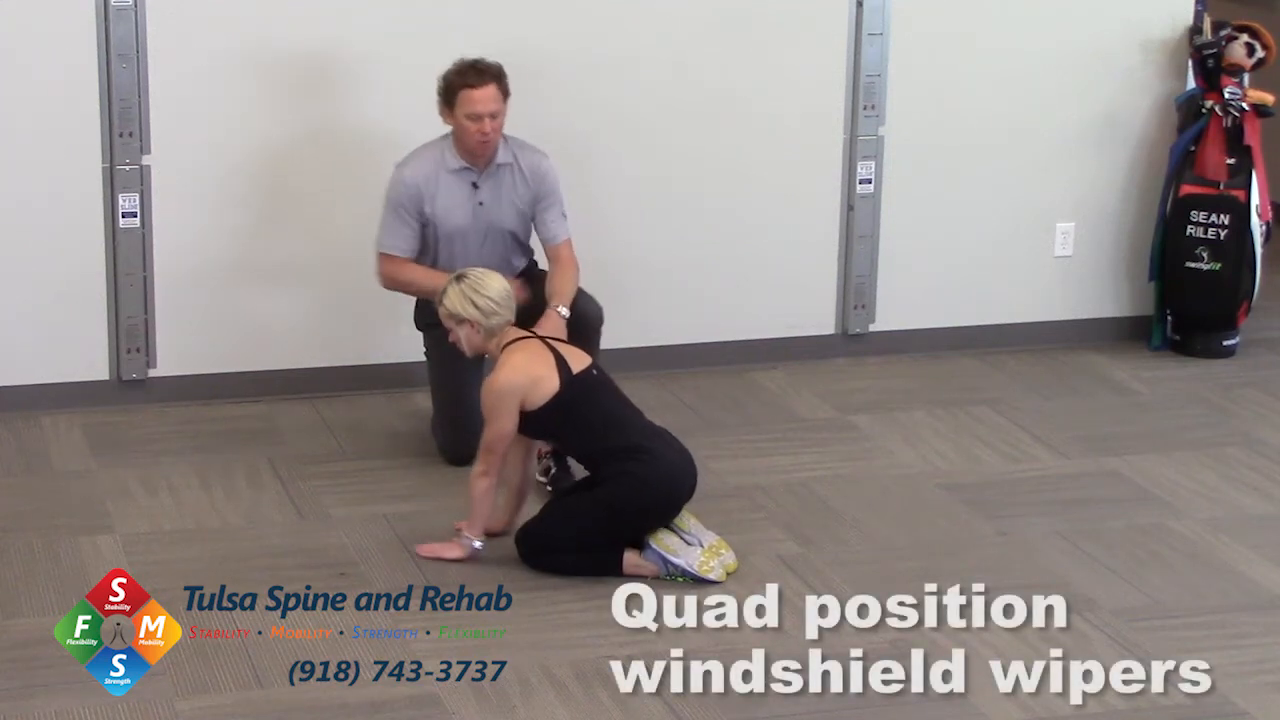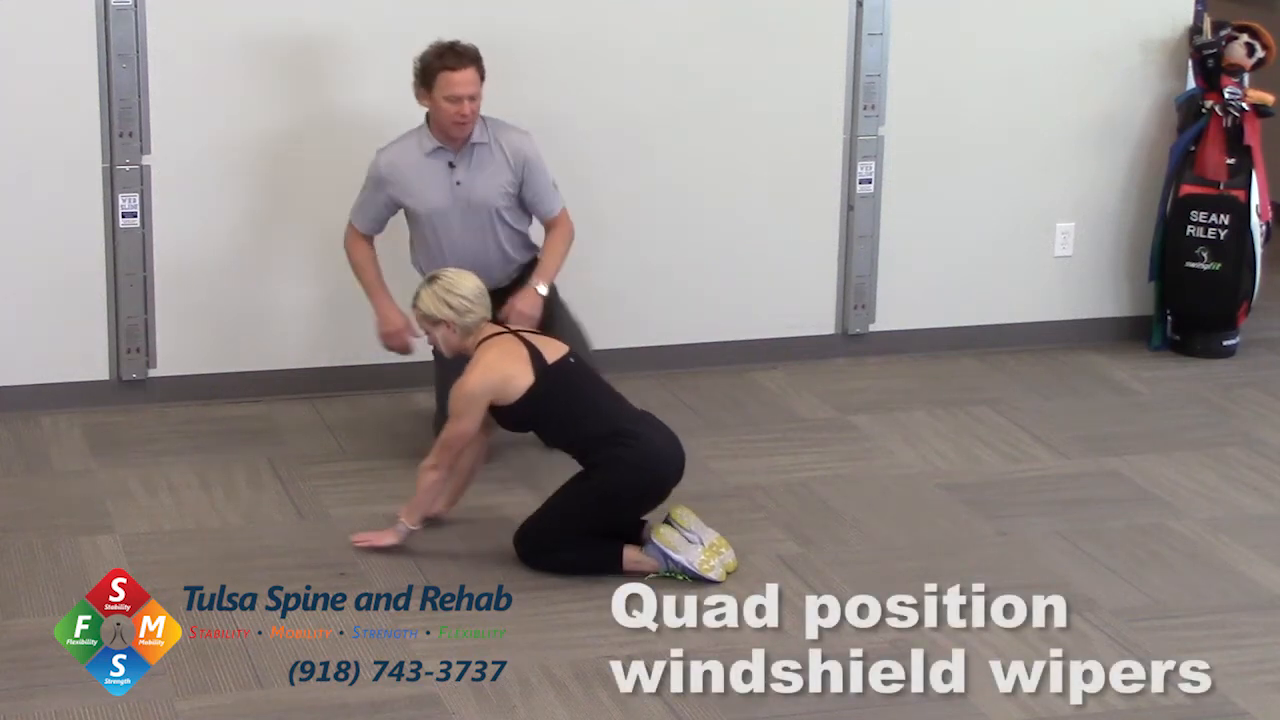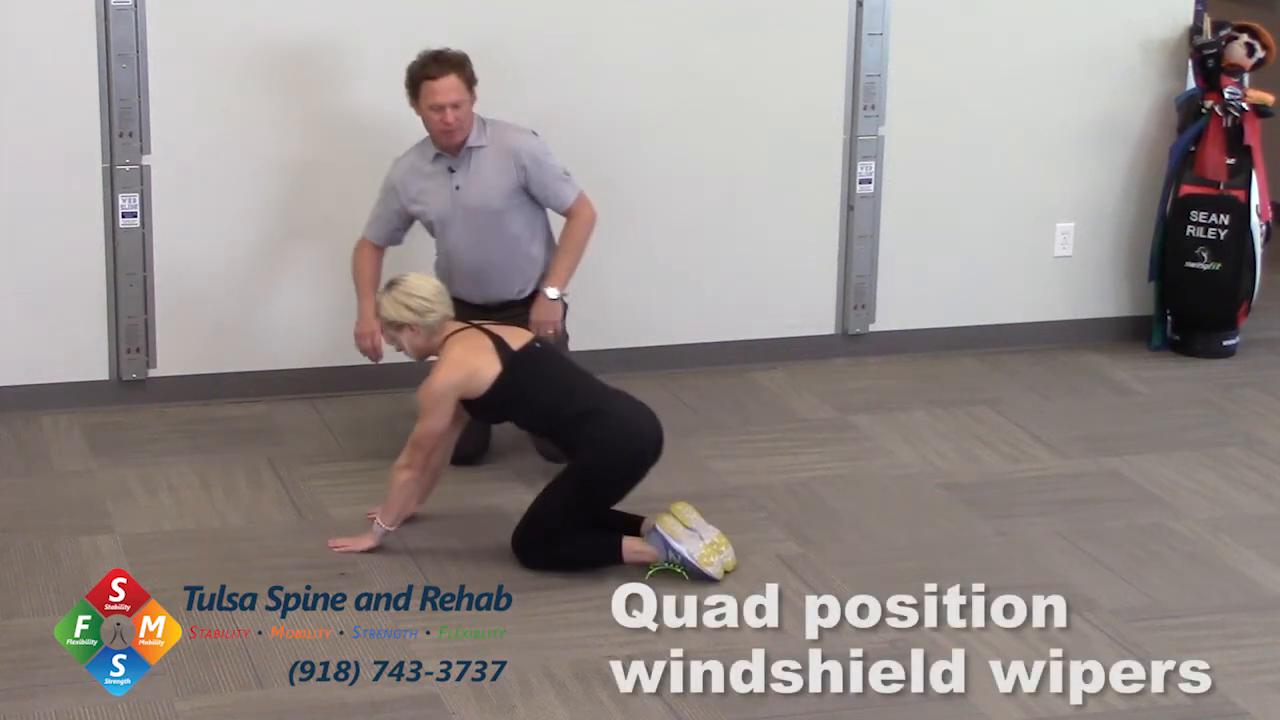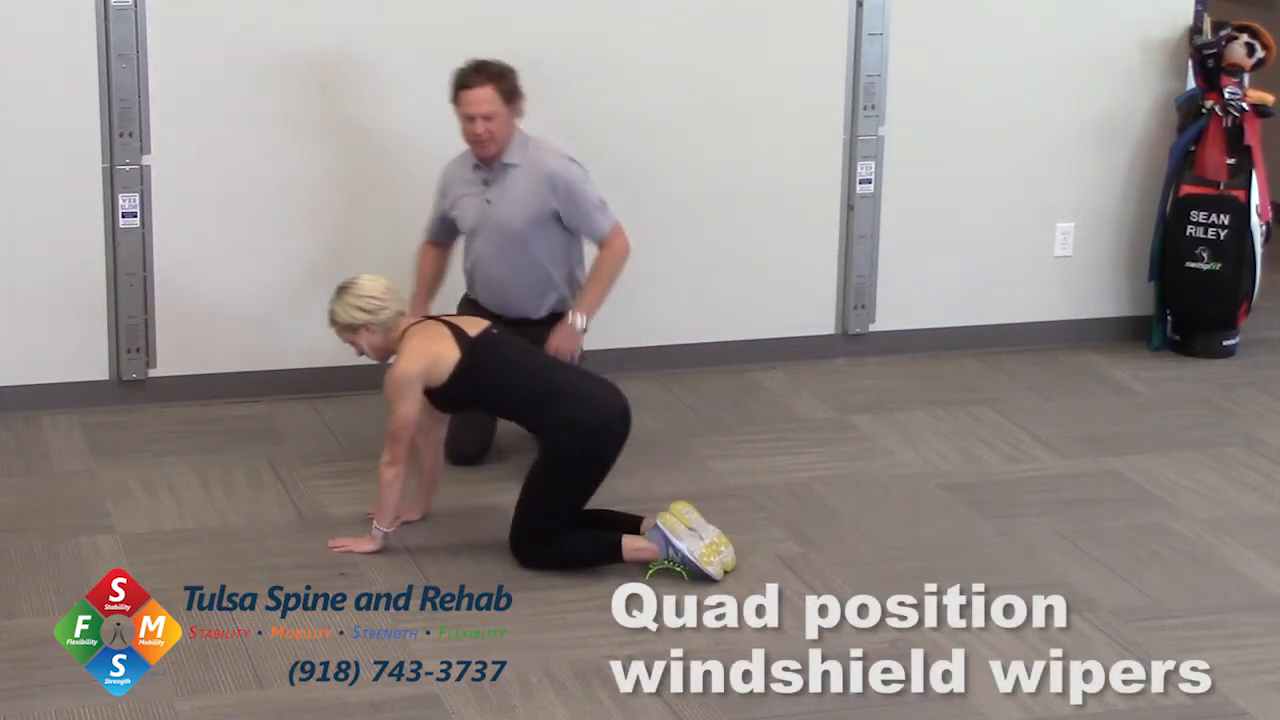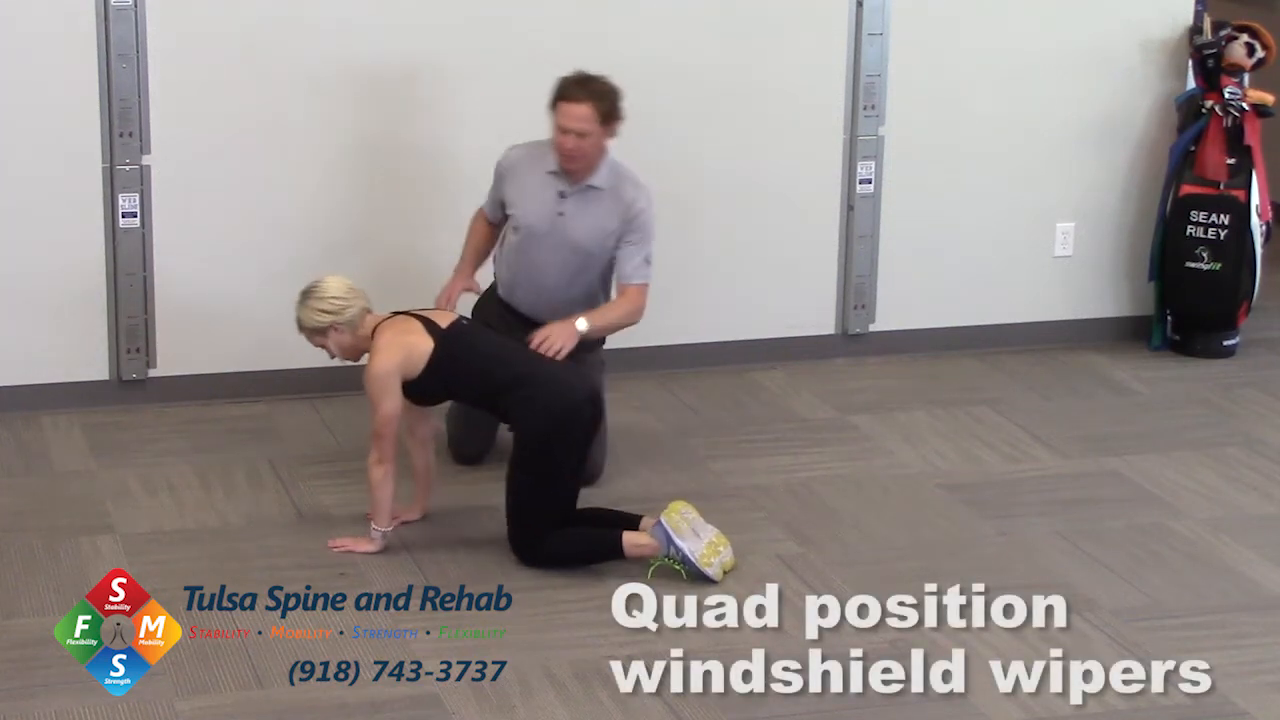
dt=0.3s
person 1, frame 1
left shoulder: (534, 166)
right shoulder: (413, 175)
left elbow: (563, 257)
right elbow: (391, 270)
left wrist: (556, 313)
left hip: (515, 286)
left knee: (585, 315)
right knee: (460, 449)
right ankle: (457, 389)
person 1, frame 2
left shoulder: (515, 146)
right shoulder: (394, 163)
left elbow: (560, 226)
right elbow: (358, 237)
left wrist: (536, 289)
right wrist: (385, 307)
left hip: (521, 289)
person 1, frame 3
left shoulder: (518, 147)
right shoulder: (407, 173)
left elbow: (582, 214)
right elbow: (370, 245)
left wrist: (551, 293)
right wrist: (367, 311)
left hip: (531, 309)
right hip: (464, 314)
left knee: (558, 446)
right knee: (464, 449)
person 1, frame 4
left shoulder: (554, 171)
right shoulder: (454, 174)
left elbow: (616, 245)
right elbow: (435, 244)
left wrist: (576, 321)
right wrist: (417, 310)
left hip: (546, 325)
right hip: (481, 319)
right knee: (463, 450)
person 1, frame 5
left shoulder: (632, 202)
right shoulder: (516, 163)
left elbow: (634, 302)
right elbow: (489, 219)
left wrist: (576, 327)
right wrist: (463, 271)
left hip: (574, 333)
right hip: (501, 315)
left knee: (582, 467)
right knee: (466, 448)
person 2, frame 1
left shoulder: (504, 380)
right shoulder: (540, 343)
left elbow: (487, 470)
right elbow: (519, 447)
left wrist: (468, 540)
right wrist: (505, 517)
left hip: (650, 483)
right hip: (670, 465)
left knee: (534, 543)
right knee: (558, 515)
left ankle: (659, 559)
right ankle: (661, 528)
person 2, frame 2
left shoulder: (480, 377)
right shoulder: (516, 340)
left elbow: (439, 463)
right elbow: (476, 441)
left wrist: (402, 527)
right wrist: (443, 504)
left hip: (636, 465)
right hip: (658, 448)
left knee: (533, 545)
right knee: (570, 520)
left ankle: (658, 555)
right ankle: (664, 532)
person 2, frame 3
left shoulder: (447, 375)
right shoulder: (483, 334)
left elbow: (411, 462)
right elbow: (446, 437)
left wrist: (378, 531)
right wrist: (411, 503)
left hip: (615, 443)
right hip: (636, 425)
left knee: (532, 546)
right knee: (562, 519)
left ankle: (660, 548)
right ankle: (660, 526)
person 2, frame 4
left shoulder: (406, 366)
right shoulder: (440, 329)
left elbow: (394, 459)
right elbow: (432, 430)
left wrist: (378, 534)
right wrist: (420, 505)
left hip: (581, 421)
right hip: (603, 405)
left knee: (531, 546)
right knee: (554, 520)
left ankle: (659, 545)
right ankle: (662, 525)
person 2, frame 5
left shoulder: (383, 361)
right shoulder: (411, 327)
left elbow: (382, 456)
right elbow: (421, 427)
left wrist: (377, 533)
right wrist: (420, 503)
left hip: (551, 409)
right hip: (576, 394)
left knee: (531, 544)
right knee: (549, 518)
left ankle: (659, 541)
right ankle: (662, 524)
